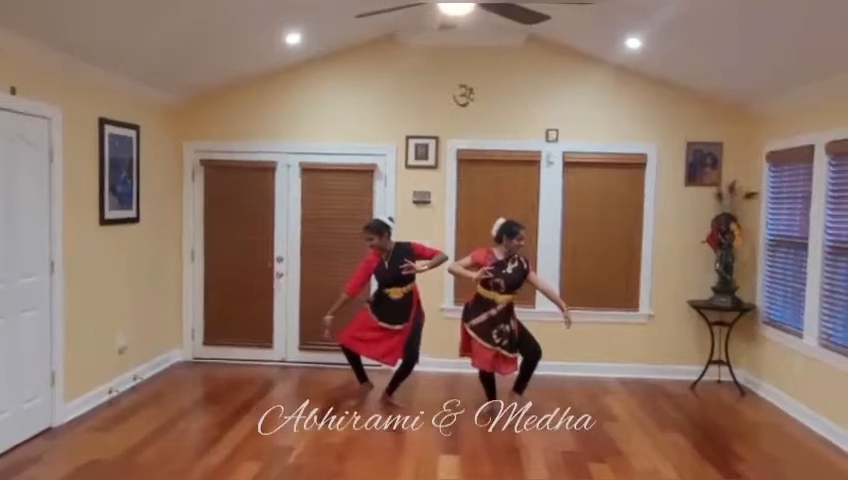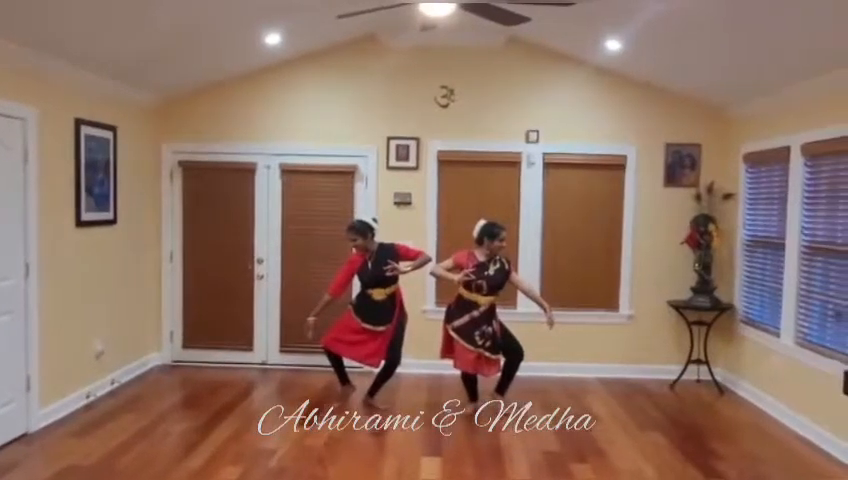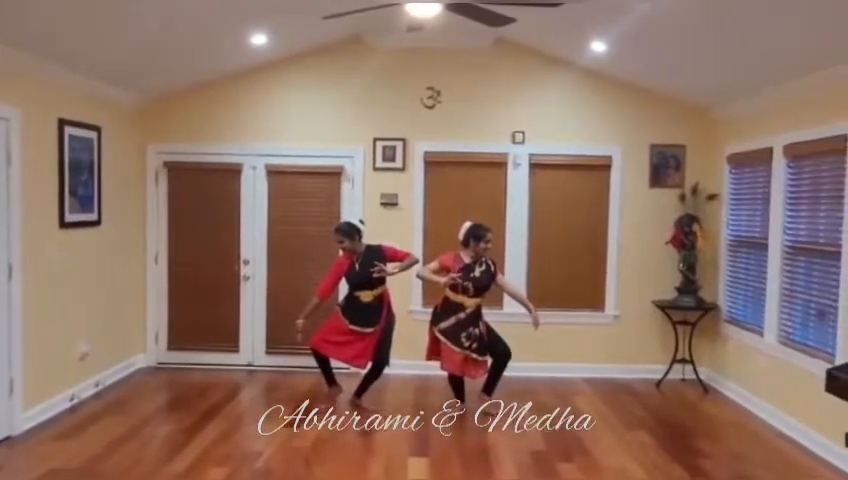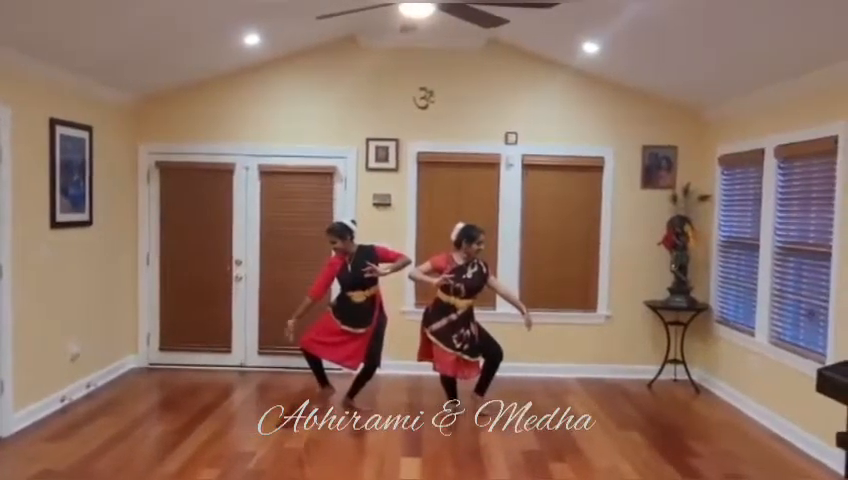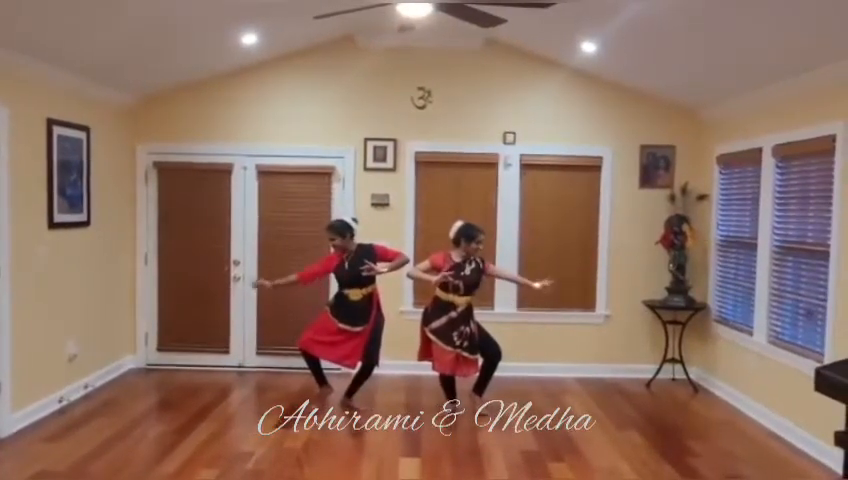
dt=0.7s
person 1, frame 1
left shoulder: (521, 263)
right shoulder: (484, 255)
left elbow: (542, 285)
right elbow: (453, 267)
left wrist: (563, 307)
right wrist: (473, 275)
left hip: (505, 317)
right hip: (481, 315)
left knee: (533, 352)
right knee: (485, 361)
left ankle: (517, 393)
right ankle: (491, 400)
person 1, frame 2
left shoulder: (502, 264)
right shoulder: (466, 257)
left elbow: (523, 286)
right elbow: (435, 269)
left wrist: (545, 307)
right wrist: (455, 277)
left hip: (487, 318)
right hip: (463, 316)
left knee: (516, 352)
right knee: (468, 362)
left ankle: (499, 393)
right ankle: (473, 402)
person 1, frame 3
left shoulder: (488, 265)
right shoulder: (452, 259)
left elbow: (508, 288)
right elbow: (421, 272)
left wrist: (530, 308)
right wrist: (442, 280)
left hip: (473, 320)
right hip: (450, 319)
left knee: (503, 353)
right knee: (455, 363)
left ankle: (486, 394)
right ankle: (460, 403)
person 1, frame 4
left shoulder: (480, 267)
right shoulder: (444, 261)
left elbow: (501, 289)
right elbow: (413, 273)
left wrist: (523, 309)
right wrist: (434, 281)
left hip: (465, 321)
right hip: (441, 320)
left knee: (495, 354)
right knee: (447, 364)
left ankle: (478, 394)
right ankle: (453, 403)
person 1, frame 5
left shoulder: (478, 263)
right shoulder: (442, 259)
left elbow: (505, 274)
right elbow: (412, 272)
left wrist: (532, 284)
right wrist: (433, 279)
left hip: (464, 319)
right hip: (441, 318)
left knee: (493, 353)
right knee: (446, 363)
left ankle: (477, 394)
right ankle: (452, 404)
person 2, frame 1
left shoulder: (408, 249)
right shoulder: (371, 260)
left elbow: (442, 256)
right elbow: (351, 288)
left wrist: (422, 268)
right wrist: (330, 314)
left hip: (407, 311)
right hip: (380, 309)
left knee: (411, 358)
right knee: (347, 341)
left ankle: (388, 394)
right ankle: (364, 384)
person 2, frame 2
left shoulder: (392, 250)
right shoulder: (355, 260)
left elbow: (426, 257)
right elbow: (334, 289)
left wrist: (407, 269)
right wrist: (313, 315)
left hip: (390, 313)
right hip: (363, 310)
left knee: (393, 360)
right knee: (330, 343)
left ankle: (370, 396)
right ankle: (346, 385)
person 2, frame 3
left shoulder: (379, 252)
right shoulder: (342, 262)
left elbow: (413, 259)
right elbow: (323, 291)
left wrist: (394, 270)
right wrist: (302, 318)
left hip: (378, 314)
right hip: (351, 312)
left knee: (380, 361)
right knee: (317, 344)
left ankle: (357, 397)
right ankle: (333, 387)
person 2, frame 4
left shoulder: (372, 252)
right shoulder: (335, 263)
left elbow: (405, 259)
right elbow: (316, 291)
left wrist: (385, 271)
right wrist: (295, 318)
left hip: (370, 315)
right hip: (342, 312)
left knee: (372, 362)
right knee: (308, 344)
left ankle: (349, 398)
right ankle: (325, 386)
person 2, frame 5
left shoulder: (371, 251)
right shoulder: (333, 260)
left elbow: (403, 258)
right elbow: (304, 275)
left wrist: (383, 269)
right wrist: (272, 284)
left hip: (367, 313)
right hip: (340, 311)
left knee: (369, 361)
right knee: (307, 344)
left ankle: (347, 398)
right ankle: (323, 386)
